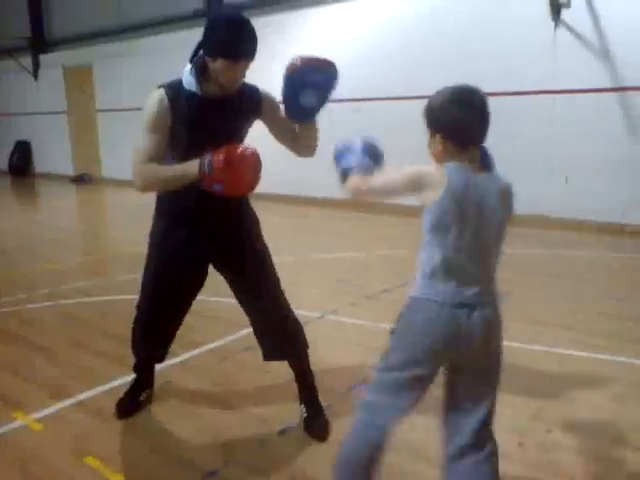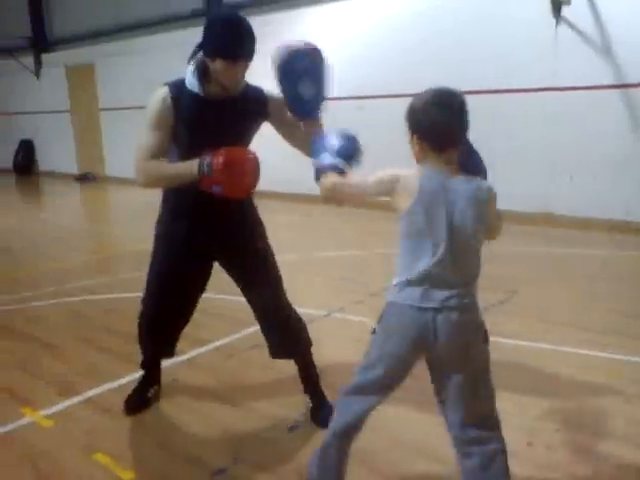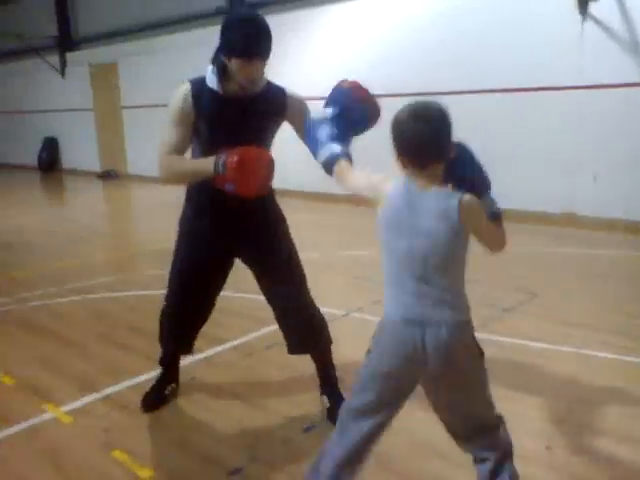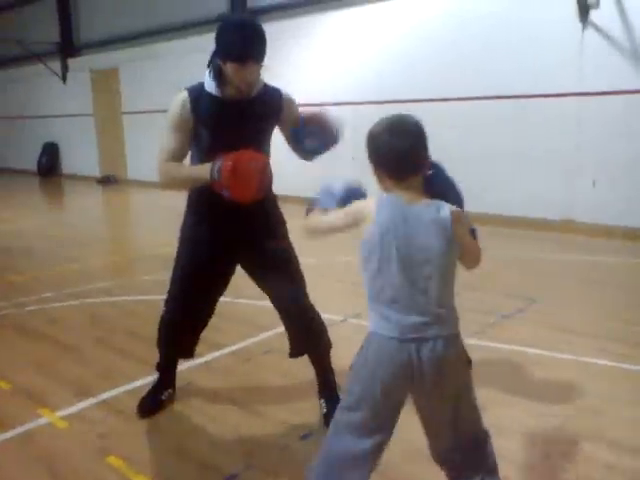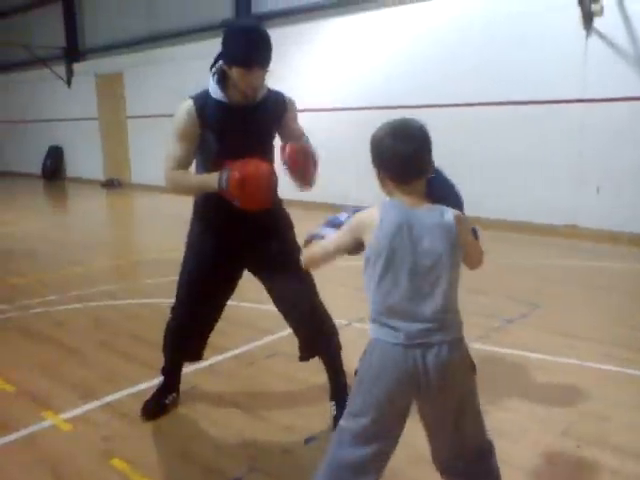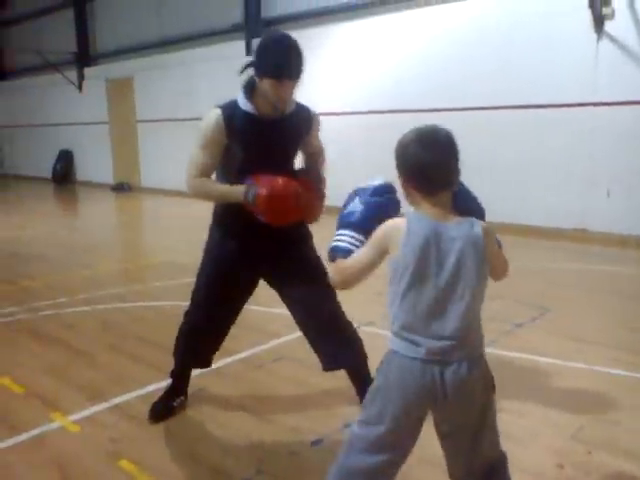
dt=0.1s
person 1, frame 1
left shoulder: (255, 100)
right shoulder: (166, 100)
left elbow: (305, 147)
right elbow: (142, 176)
right wrist: (199, 167)
left hip: (234, 223)
right hip: (177, 227)
left knee: (274, 311)
right knee: (152, 314)
left ankle: (309, 399)
right ankle: (142, 382)
person 1, frame 2
left shoulder: (260, 102)
right shoulder: (168, 100)
left elbow: (309, 142)
right elbow: (145, 171)
right wrist: (198, 168)
left hip: (237, 220)
right hip: (182, 223)
left knee: (275, 306)
right knee: (158, 308)
left ankle: (314, 391)
right ankle: (150, 379)
person 1, frame 3
left shoulder: (281, 100)
right shoulder: (191, 97)
left elbow: (322, 145)
right elbow: (167, 166)
right wrist: (214, 165)
left hip: (260, 217)
right hip: (204, 220)
left knee: (297, 303)
right knee: (180, 304)
left ankle: (331, 390)
right ankle: (168, 376)
person 1, frame 4
left shoulder: (277, 102)
right shoulder: (189, 104)
left elbow: (303, 146)
right elbow: (166, 171)
right wrist: (211, 172)
left hip: (261, 221)
right hip: (207, 225)
left knee: (297, 305)
right knee: (180, 309)
left ankle: (330, 393)
right ankle: (164, 382)
person 1, frame 5
left shoulder: (280, 106)
right shoulder: (195, 111)
right elbow: (173, 178)
right wrist: (219, 181)
left hip: (268, 225)
right hip: (214, 230)
left knee: (307, 307)
right knee: (187, 314)
left ankle: (341, 395)
right ankle: (169, 385)
person 1, frame 6
left shoulder: (305, 119)
right shoulder: (223, 121)
left elbow: (313, 163)
right elbow: (196, 182)
left wrist: (312, 187)
right wrist: (242, 192)
left hip: (287, 236)
right hip: (233, 238)
left knee: (327, 316)
right knee: (200, 319)
right ankle: (177, 388)
person 2, frame 1
left shoulder: (431, 178)
right shoulder: (501, 189)
left elbow: (359, 189)
left wrist: (353, 162)
left hip: (429, 314)
right hip: (482, 319)
left knee: (380, 406)
right knee: (472, 426)
person 2, frame 2
left shoulder: (405, 182)
right shoulder: (481, 193)
left elbow: (332, 189)
left hip: (405, 315)
right hip: (459, 320)
left knee: (354, 404)
right knee: (477, 428)
person 2, frame 3
left shoulder: (387, 192)
right shoulder: (465, 205)
left elbow: (344, 174)
right elbow: (497, 243)
left hip: (397, 334)
right hip: (450, 334)
left knee: (356, 424)
right knee: (484, 433)
person 2, frame 4
left shoulder: (368, 211)
right shoulder: (449, 217)
left elbow: (313, 225)
right elbow: (473, 261)
left wrist: (327, 208)
left hip: (385, 349)
right hip: (441, 349)
left knee: (348, 445)
right knee: (467, 449)
person 2, frame 5
left shoulder: (371, 220)
right shoulder: (452, 221)
left elbow: (309, 259)
right elbow: (475, 260)
left wrist: (343, 237)
left hip: (389, 355)
right hip: (445, 354)
left knee: (353, 450)
person 2, frame 6
left shoulder: (396, 231)
right shoulder: (480, 234)
left elbow: (339, 278)
right elbow: (499, 272)
left hip: (406, 367)
right hip: (465, 370)
